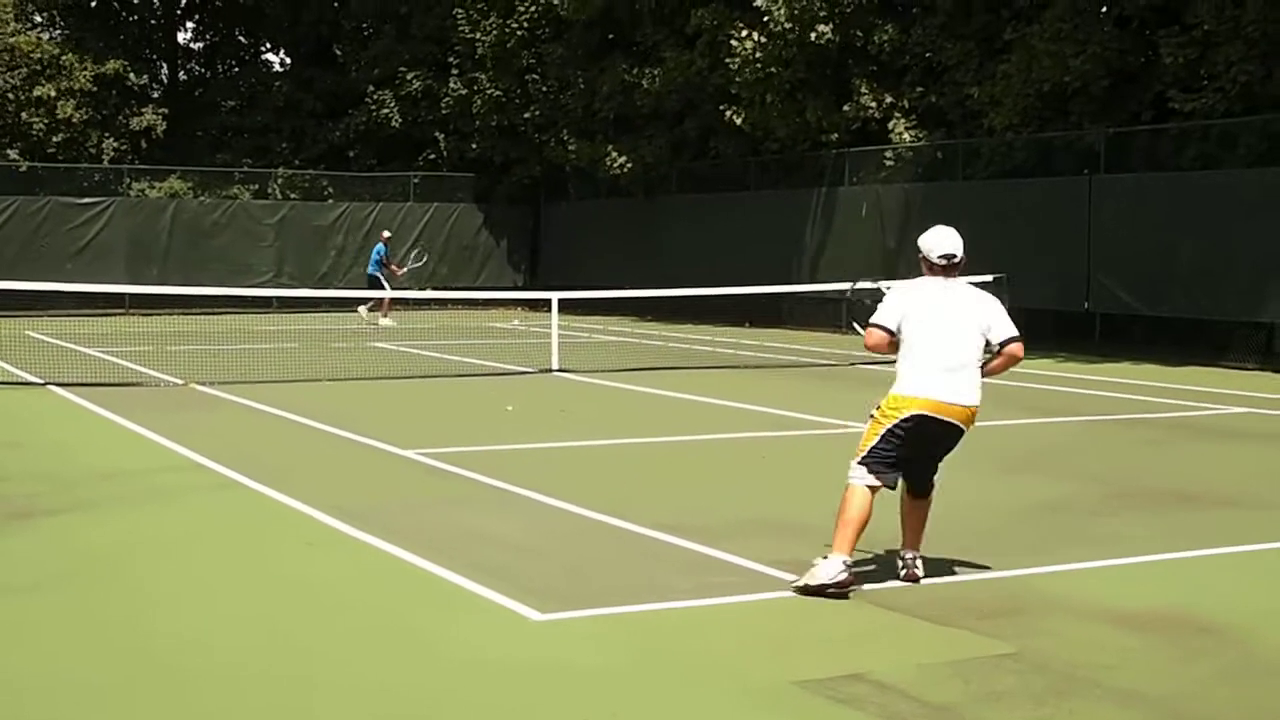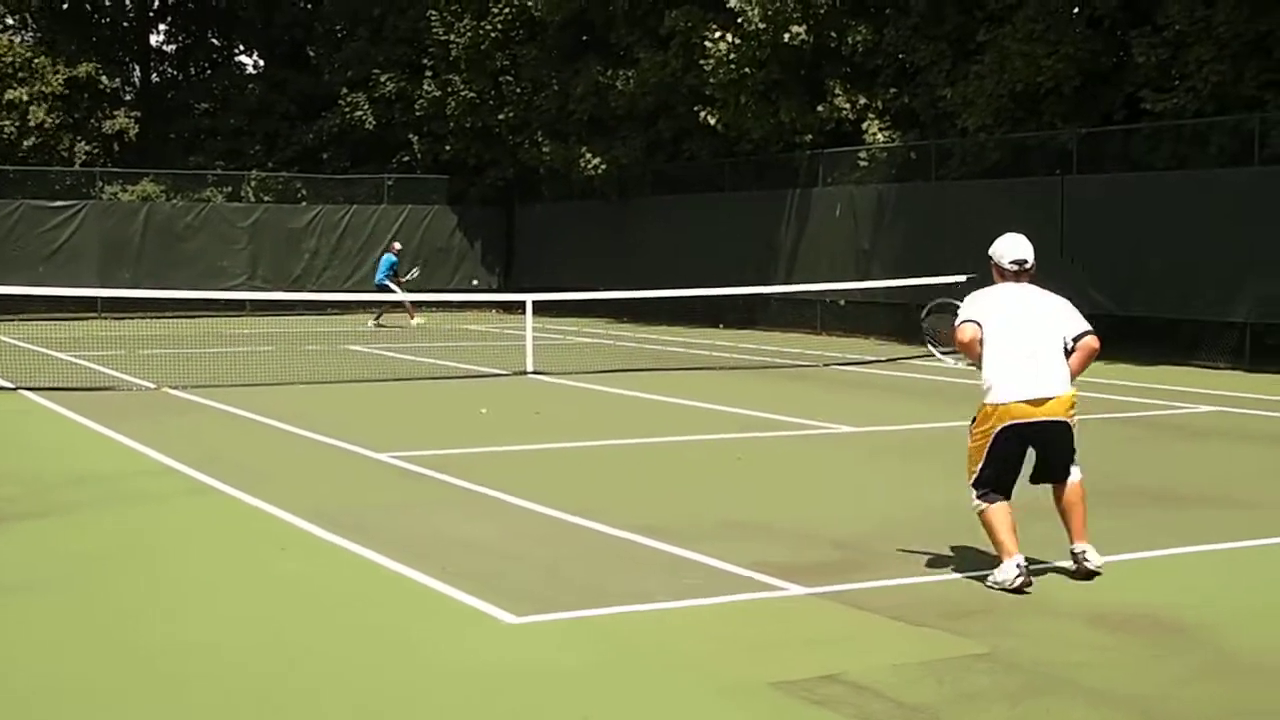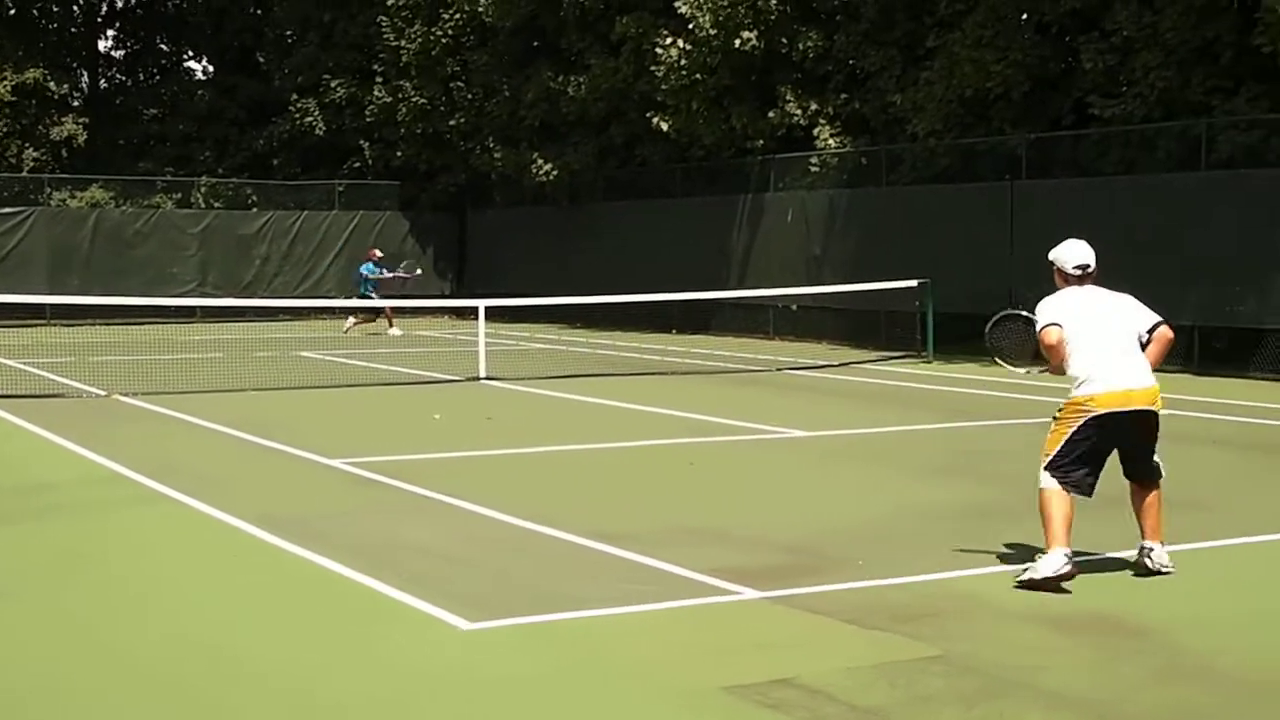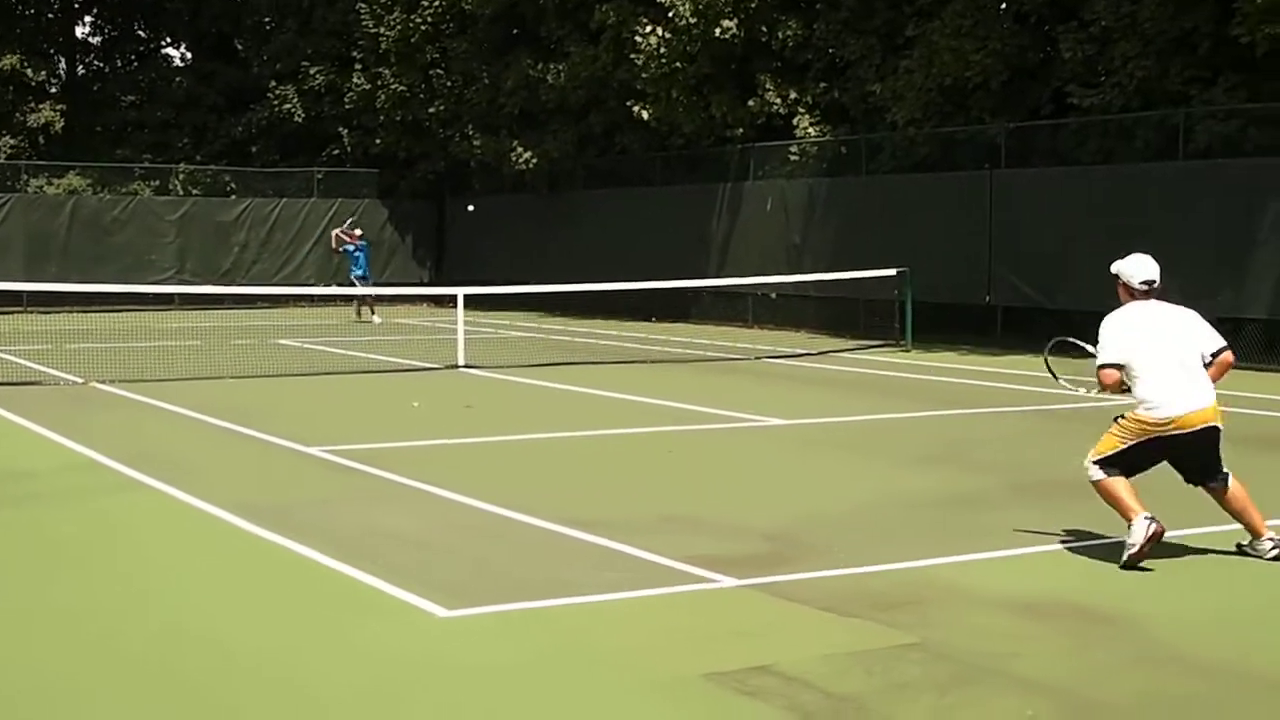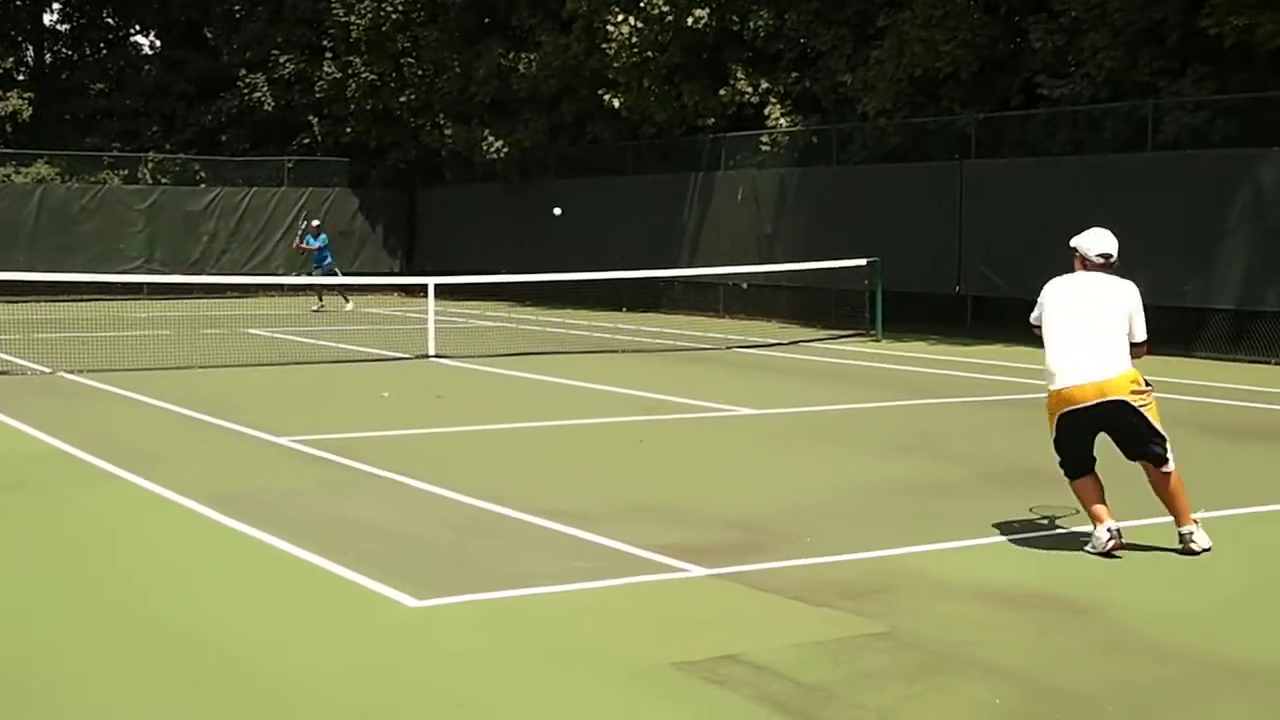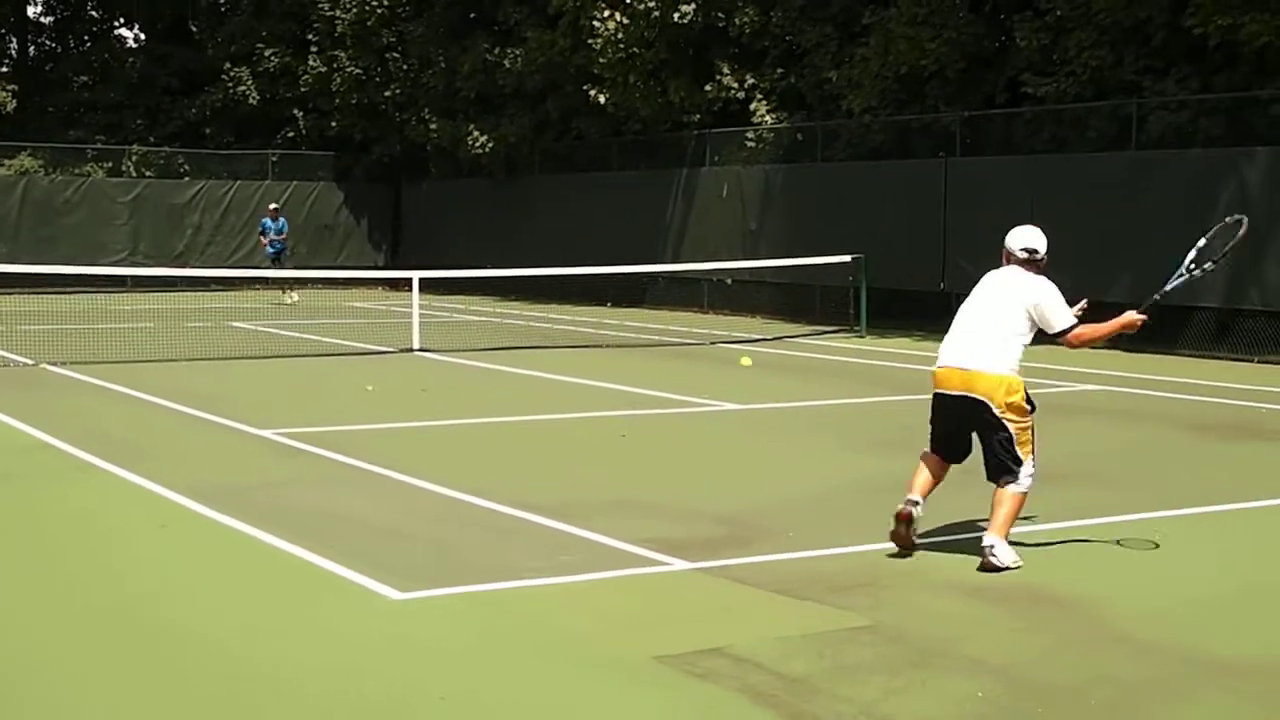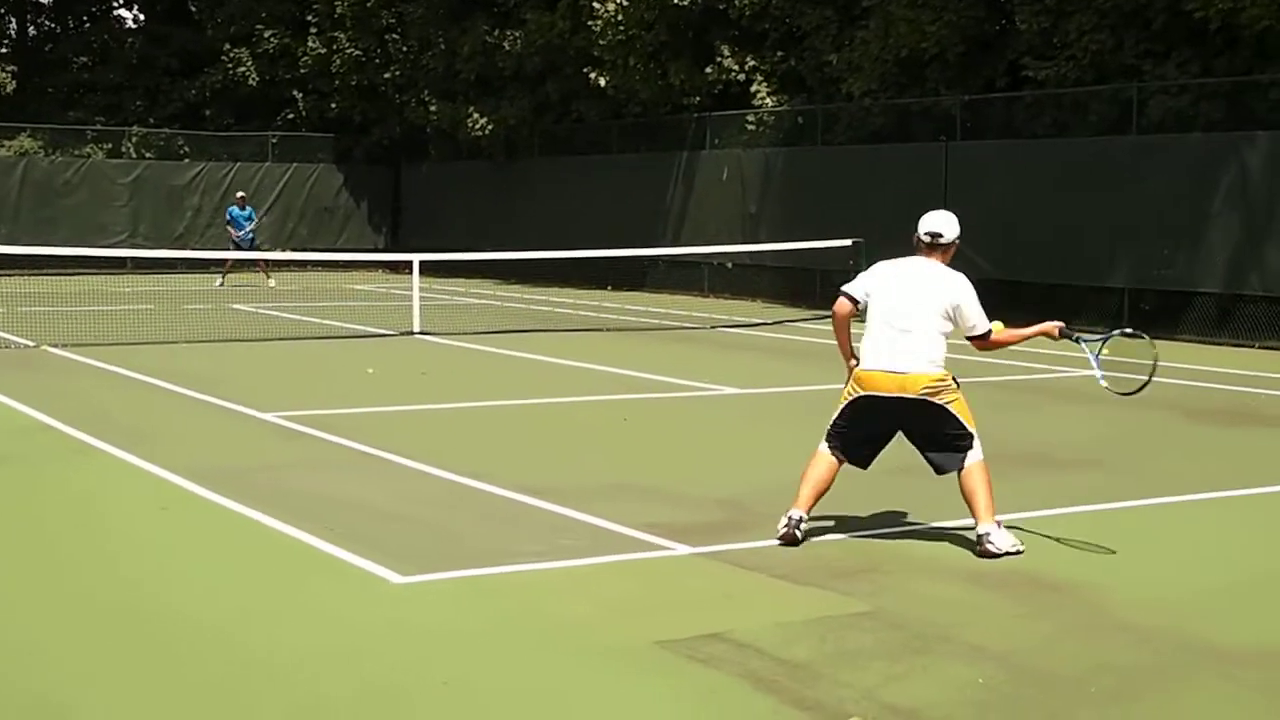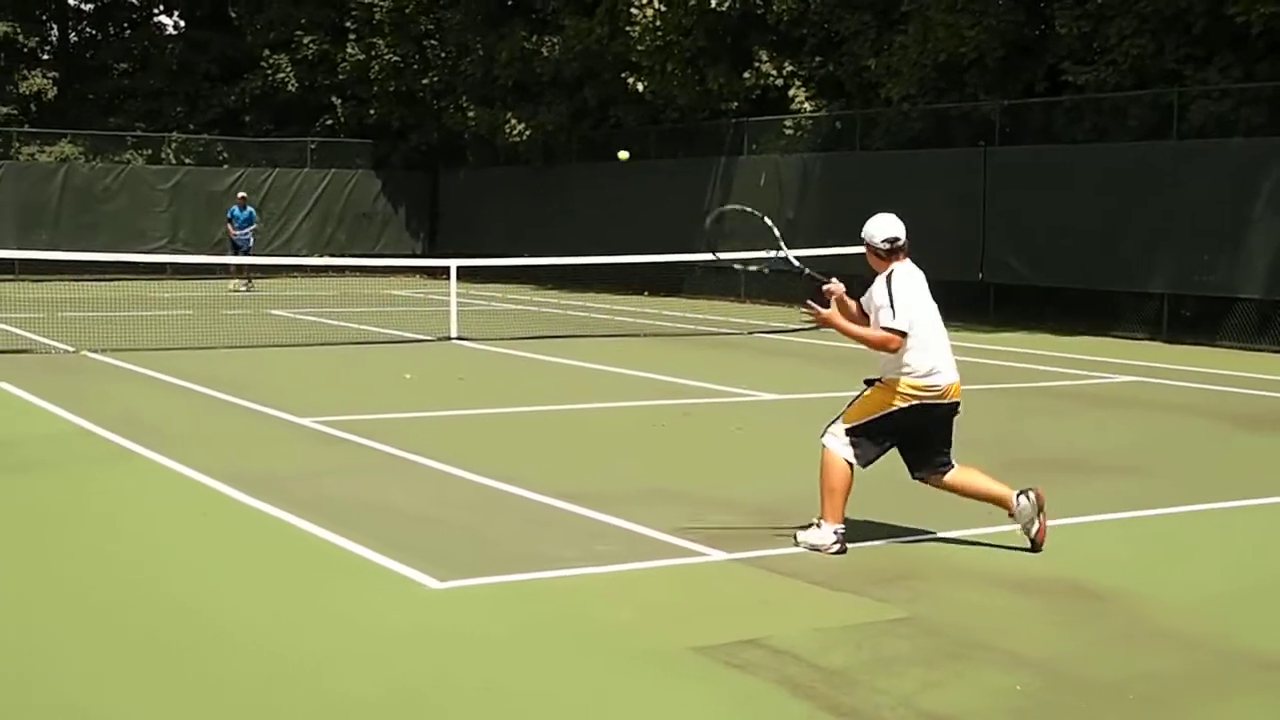
dt=0.3s
person 1, frame 1
left shoulder: (906, 292)
right shoulder: (984, 301)
left elbow: (874, 341)
right elbow: (1014, 351)
left hip: (911, 402)
right hip: (960, 411)
left knee: (864, 477)
right knee: (918, 476)
left ankle: (837, 563)
right ankle: (911, 559)
person 1, frame 2
left shoulder: (979, 299)
right shoulder: (1056, 302)
left elbow: (966, 337)
right elbow: (1090, 345)
left wrist: (983, 361)
right wrist: (1061, 380)
left hip: (1005, 407)
right hip: (1057, 403)
left knee: (988, 491)
right knee: (1063, 473)
left ankle: (1011, 564)
right ankle: (1083, 550)
person 1, frame 3
left shoulder: (1052, 304)
right shoulder: (1122, 300)
left elbow: (1052, 340)
right elbow: (1165, 336)
left wrist: (1059, 367)
right wrist: (1140, 375)
left hip: (1093, 402)
right hip: (1143, 397)
left knee: (1055, 477)
right knee: (1146, 472)
left ankle: (1056, 556)
right ankle: (1152, 550)
person 1, frame 4
left shoulder: (1115, 321)
right shoulder: (1185, 315)
left elbow: (1109, 380)
right elbow: (1226, 358)
left hip: (1157, 419)
right hip: (1204, 415)
left knee: (1100, 467)
right knee: (1216, 480)
left ankle: (1141, 522)
person 1, frame 5
left shoulder: (1053, 288)
right shoulder: (1126, 289)
left elbow: (1038, 327)
right elbow: (1138, 349)
left hip: (1067, 395)
right hip: (1117, 386)
left knee: (1075, 465)
right knee: (1156, 458)
left ankle: (1104, 529)
right ankle: (1189, 530)
person 1, frame 6
left shoulder: (992, 278)
right shoulder: (1040, 288)
right elbow: (1074, 338)
left wrist: (1063, 315)
right wrist: (1121, 324)
left hip: (948, 376)
right hip: (993, 384)
left knee: (941, 453)
right knee: (1015, 472)
left ankle: (912, 505)
right ankle: (995, 544)
person 1, frame 7
left shoulder: (883, 269)
right shoulder: (958, 284)
left elbow: (841, 310)
right elbow: (984, 341)
left wrist: (848, 355)
right wrist: (1037, 330)
left hip: (872, 381)
right hip: (926, 385)
left knee: (832, 448)
right knee: (967, 454)
left ankle: (796, 518)
right ankle: (990, 532)
person 1, frame 8
left shoulder: (893, 280)
right shoulder: (906, 273)
left elbow: (891, 341)
right elbow: (864, 316)
left wrist: (835, 322)
right wrist: (844, 301)
left hip: (911, 389)
right hip: (942, 390)
left knee: (839, 440)
right knee: (937, 470)
left ankle: (830, 530)
right ankle: (1018, 500)
